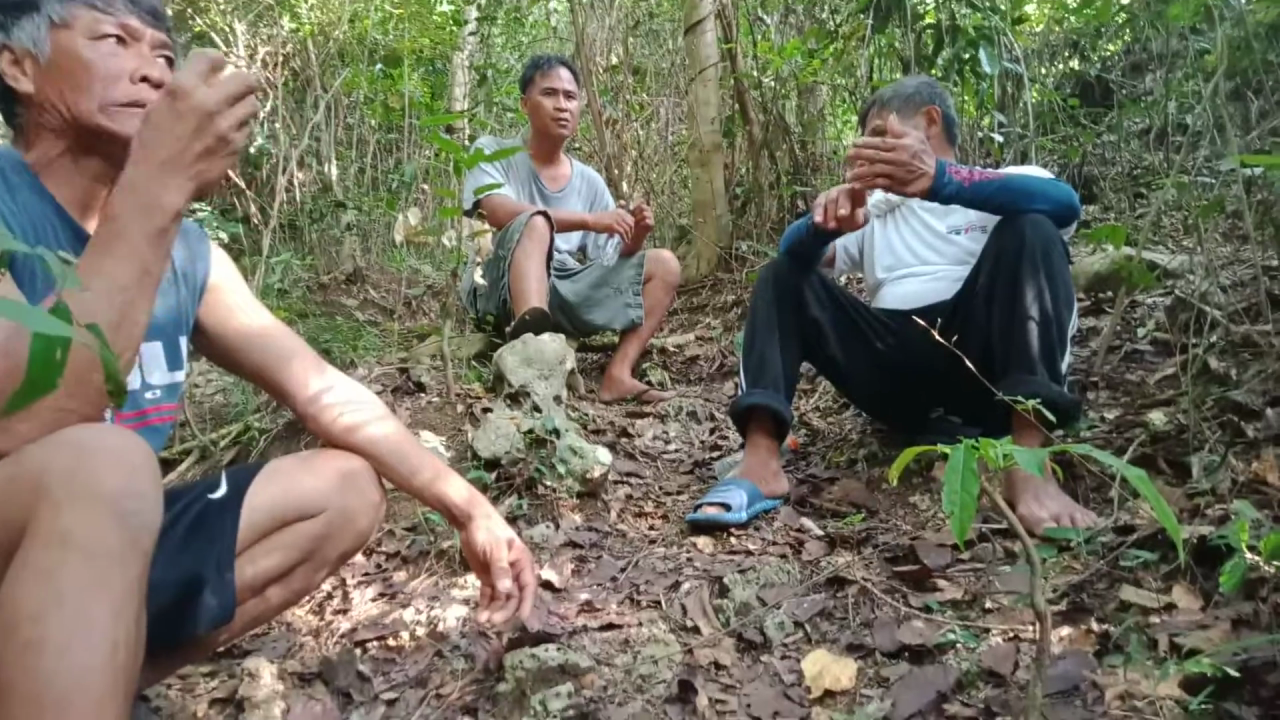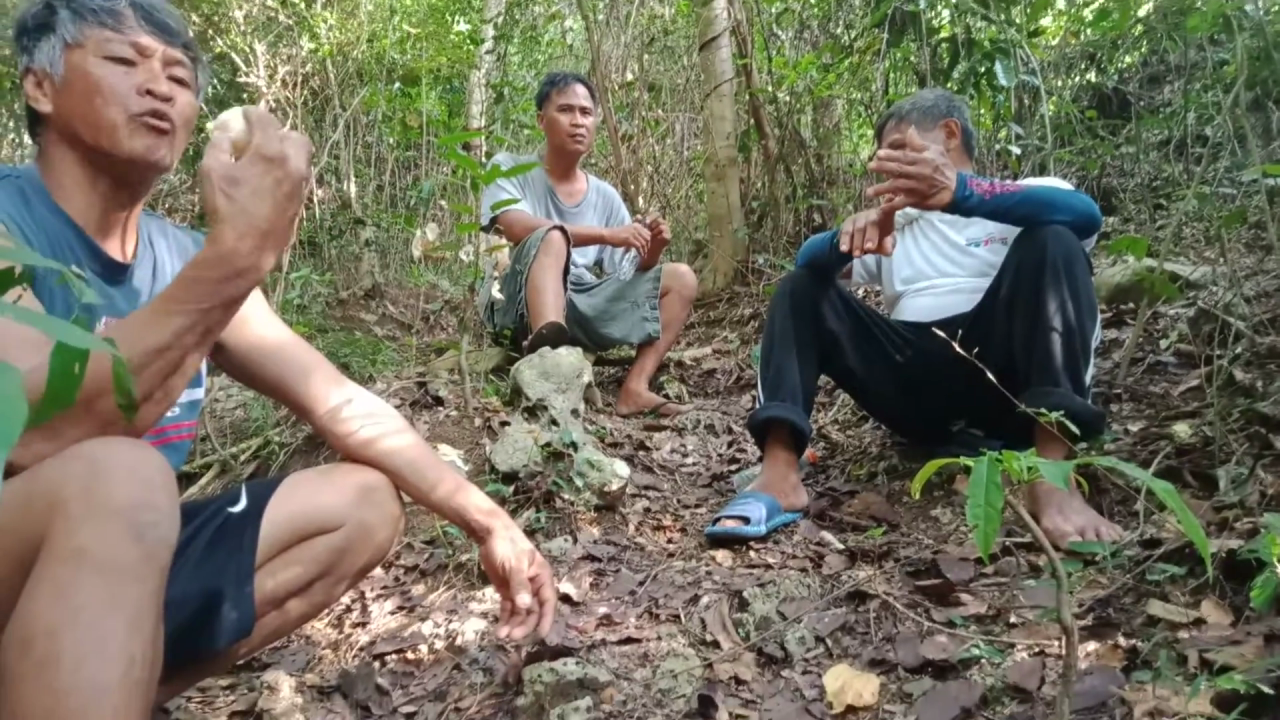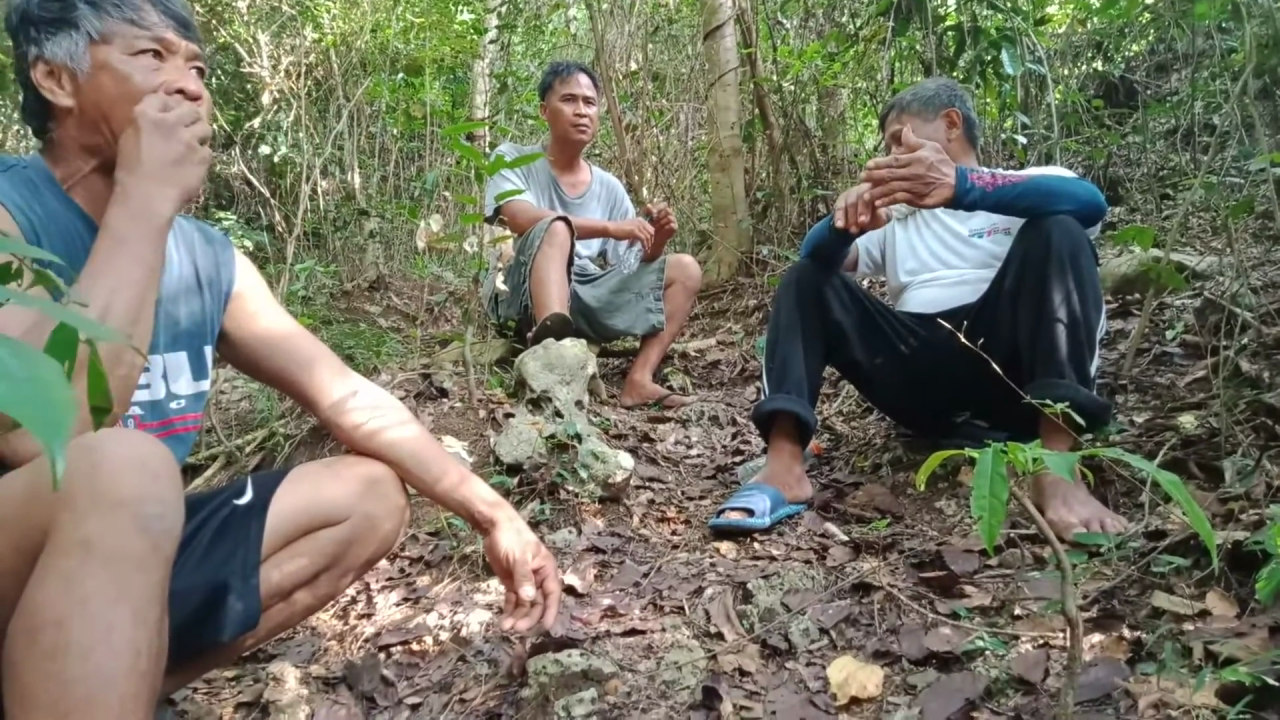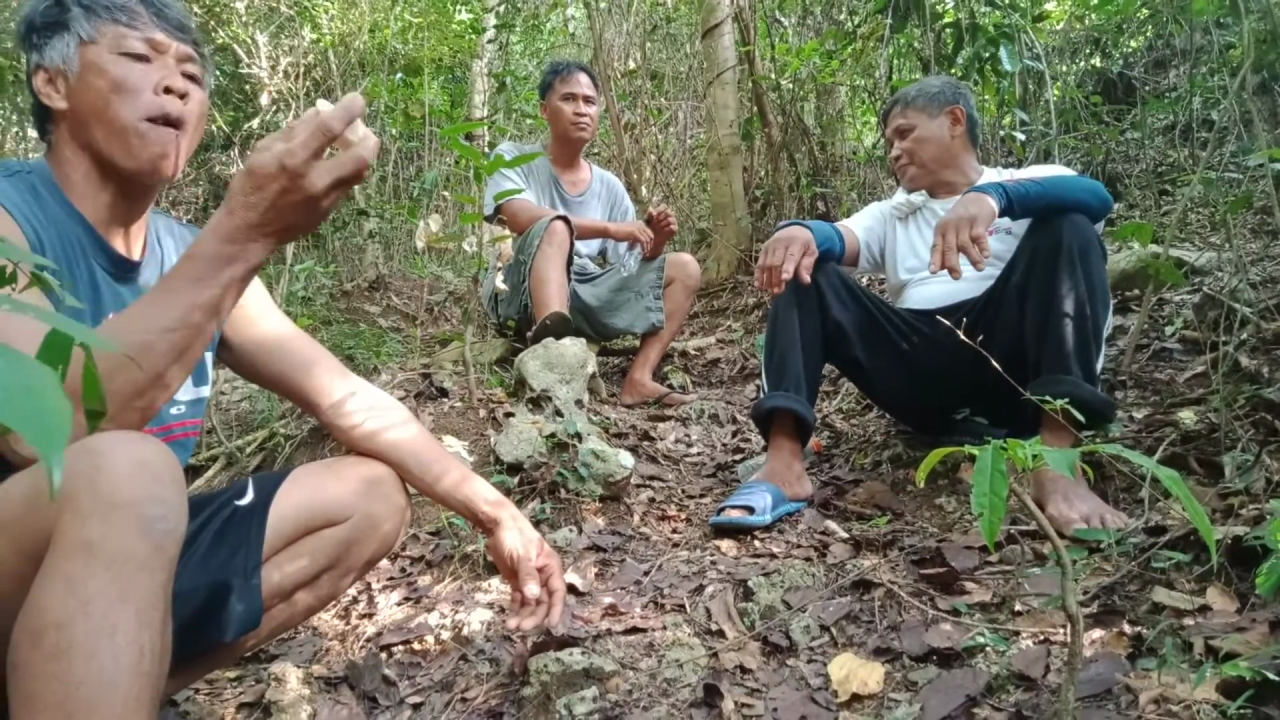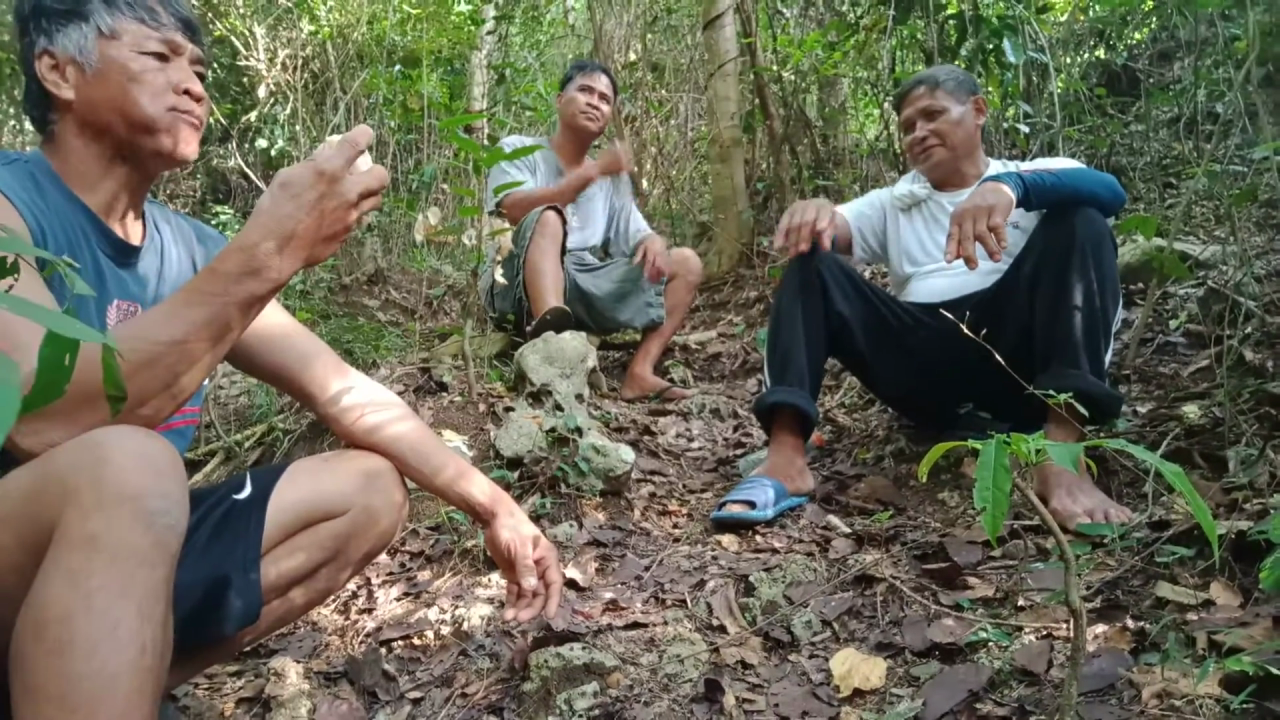
dt=1s
person 1, frame 1
left shoulder: (183, 253)
left elbow: (320, 389)
left wrist: (464, 504)
right wrist: (158, 186)
left hip: (100, 548)
left knee: (344, 488)
right knee: (101, 465)
person 1, frame 2
left shoulder: (186, 257)
left elbow: (341, 402)
left wrist: (484, 519)
right wrist: (238, 255)
left hip: (121, 565)
left knee: (364, 502)
right knee: (119, 475)
person 1, frame 3
left shoulder: (207, 259)
left elbow: (346, 395)
left wrist: (489, 512)
right wrist: (145, 200)
left hip: (124, 557)
left knee: (369, 494)
right knee: (123, 466)
person 1, frame 4
left shoulder: (193, 257)
left elbow: (347, 398)
left wrist: (493, 512)
right wrist: (244, 236)
left hip: (128, 557)
left knee: (369, 497)
right knee: (125, 470)
person 1, frame 5
left shoulder: (194, 249)
left elbow: (344, 390)
left wrist: (490, 504)
right wrist: (267, 252)
left hip: (124, 553)
left knee: (369, 489)
right knee: (126, 466)
person 2, frame 1
left shoulder: (1003, 190)
right shoulder: (876, 212)
left elbow: (1064, 203)
right elbow: (792, 250)
left wrist: (939, 179)
right wrist: (827, 221)
left hip: (981, 357)
right hip: (898, 374)
left knee: (1028, 230)
right knee: (782, 276)
left ankle: (1028, 466)
right ankle: (760, 462)
person 2, frame 2
left shoulder: (1022, 199)
right shoulder: (896, 225)
left elbow: (1085, 214)
right elbow: (808, 260)
left wrist: (959, 192)
right wrist: (850, 235)
left hip: (1002, 371)
right hip: (917, 387)
left knee: (1049, 240)
right knee: (800, 288)
left ankle: (1052, 478)
right ankle: (779, 474)
person 2, frame 3
left shoulder: (1029, 188)
right shoulder: (896, 216)
left elbow: (1089, 202)
right elbow: (816, 255)
left wrist: (960, 186)
right wrist: (846, 220)
left hip: (1009, 363)
right hip: (922, 382)
left knee: (1055, 232)
right knee: (806, 279)
left ankle: (1057, 468)
right ankle: (784, 465)
person 2, frame 4
left shoulder: (1027, 184)
right shoulder: (891, 215)
left elbow: (1095, 197)
right elbow: (837, 240)
left wrist: (989, 197)
right wrist: (798, 231)
left hip: (1010, 359)
right hip: (922, 374)
left knee: (1065, 226)
right knee: (805, 269)
left ankle: (1057, 463)
right ankle: (783, 461)
person 2, frame 5
left shoulder: (1035, 178)
right shoulder: (893, 204)
left elbow: (1108, 191)
right elbow: (832, 231)
left wrist: (1008, 186)
right wrist: (811, 213)
left hip: (1015, 351)
right hip: (926, 368)
left knee: (1077, 220)
right knee: (811, 263)
right ankle: (785, 456)
person 3, frame 1
left shoulder: (590, 182)
right shoulder: (493, 152)
left elbow: (613, 264)
right elbow: (499, 212)
left wrist: (633, 240)
right wrist: (590, 221)
left hip: (565, 293)
right hip: (500, 290)
left knee: (664, 265)
right knee: (536, 221)
left ankle: (617, 375)
right ankle: (530, 336)
person 3, frame 2
left shoulder: (606, 196)
right shoulder: (509, 168)
left elbow: (629, 276)
right elbow: (516, 227)
left wrist: (650, 252)
right wrist: (606, 234)
left hip: (583, 307)
right hip: (517, 304)
left knee: (681, 278)
right knee: (552, 235)
left ankle: (634, 388)
right ankle: (546, 351)
person 3, frame 3
left shoulder: (609, 188)
right shoulder: (512, 159)
left elbow: (634, 268)
right elbow: (520, 219)
left wrist: (654, 242)
right wrist: (610, 228)
left hip: (587, 298)
right hip: (521, 296)
left knee: (685, 270)
right knee: (556, 228)
left ankle: (639, 380)
right ankle: (551, 342)
person 3, frame 4
left shoulder: (609, 186)
right shoulder: (513, 157)
left elbow: (631, 265)
right elbow: (520, 218)
left wrist: (654, 242)
right wrist: (609, 229)
left hip: (587, 296)
right hip: (520, 294)
left knee: (684, 268)
right knee: (555, 226)
left ankle: (639, 379)
right ankle: (550, 341)
person 3, frame 5
left shoulder: (612, 181)
right shoulder: (518, 149)
left elbow: (640, 237)
right elbow: (517, 210)
left wrist: (653, 245)
right wrist: (591, 170)
left hip: (586, 288)
right hip: (519, 288)
left knee: (686, 263)
right knee: (548, 217)
left ankle: (640, 372)
right ankle: (549, 336)
